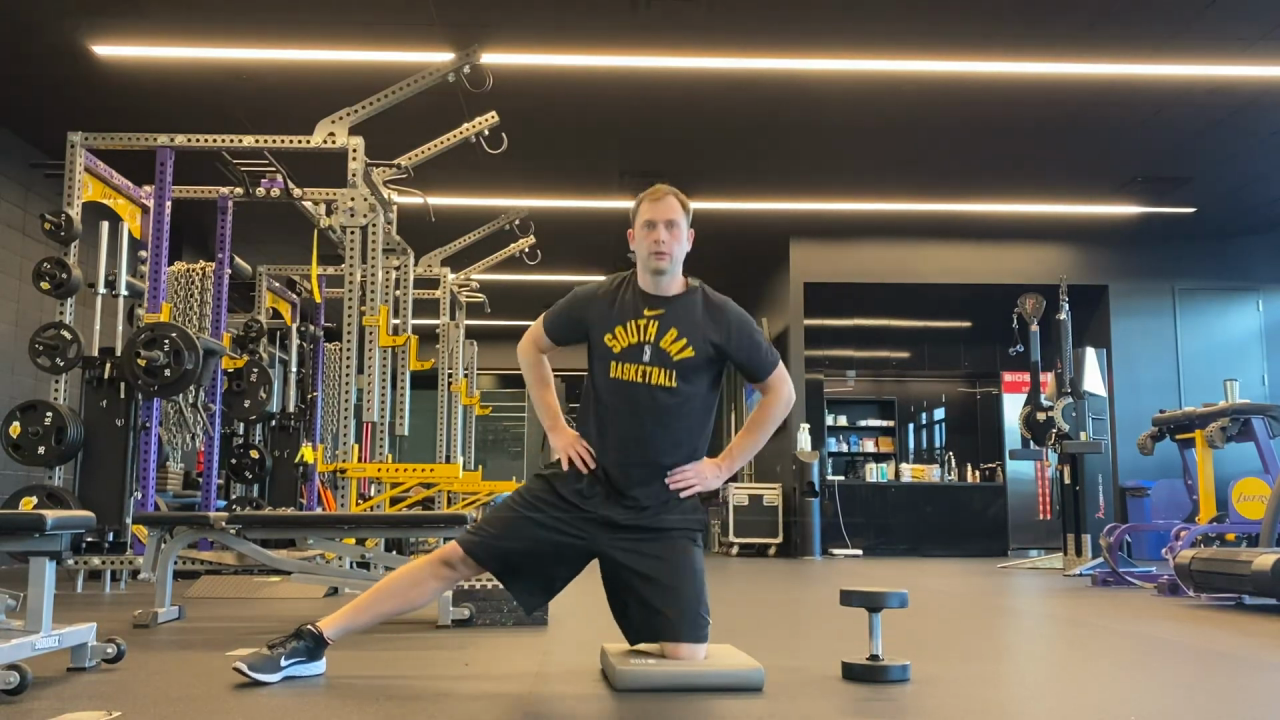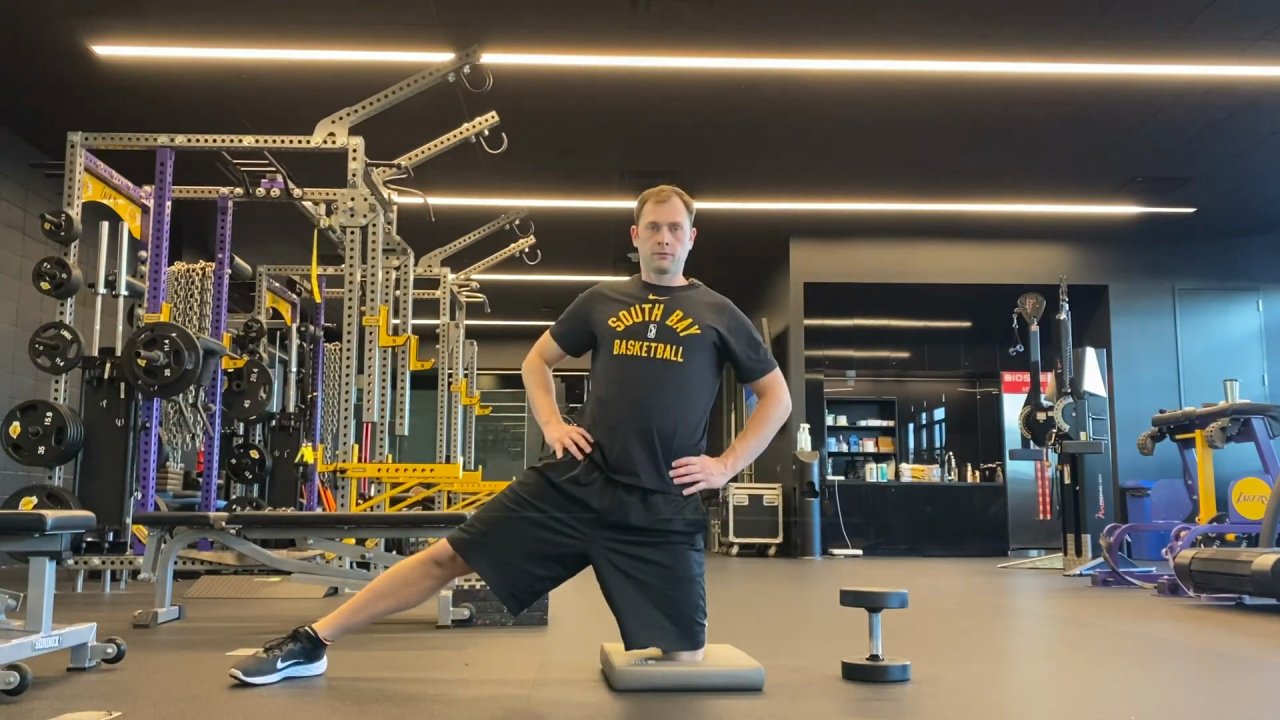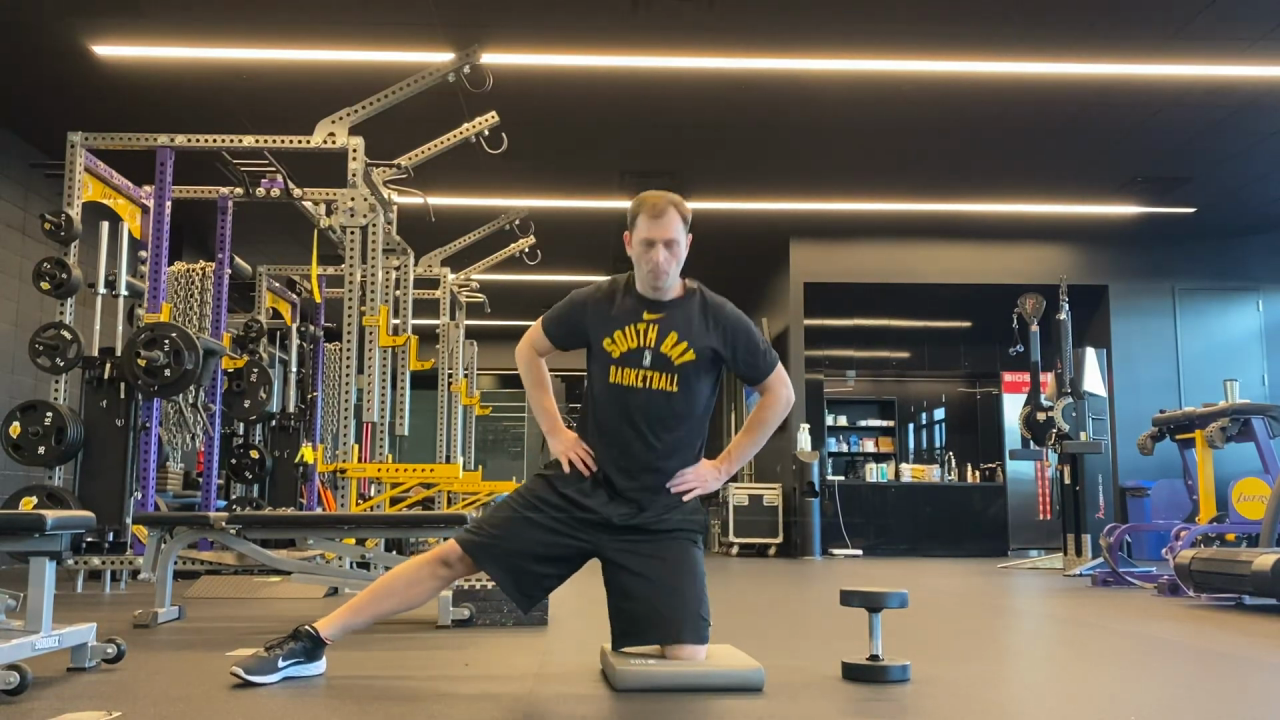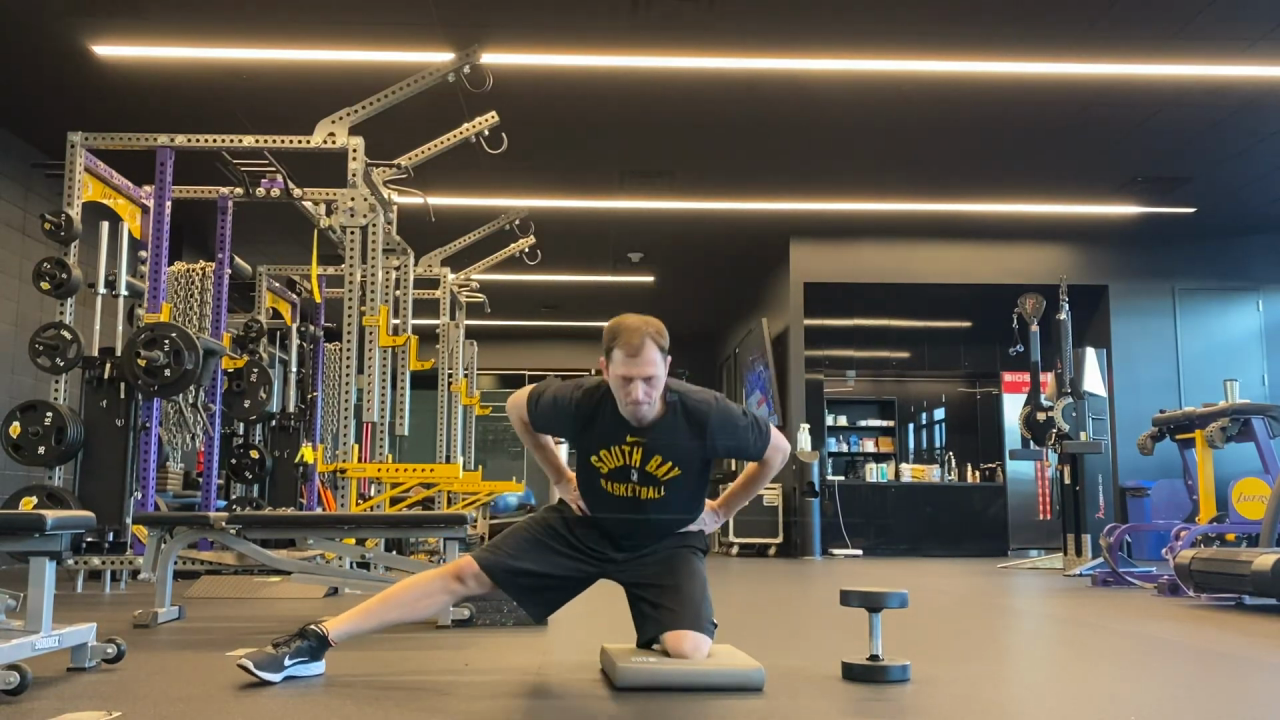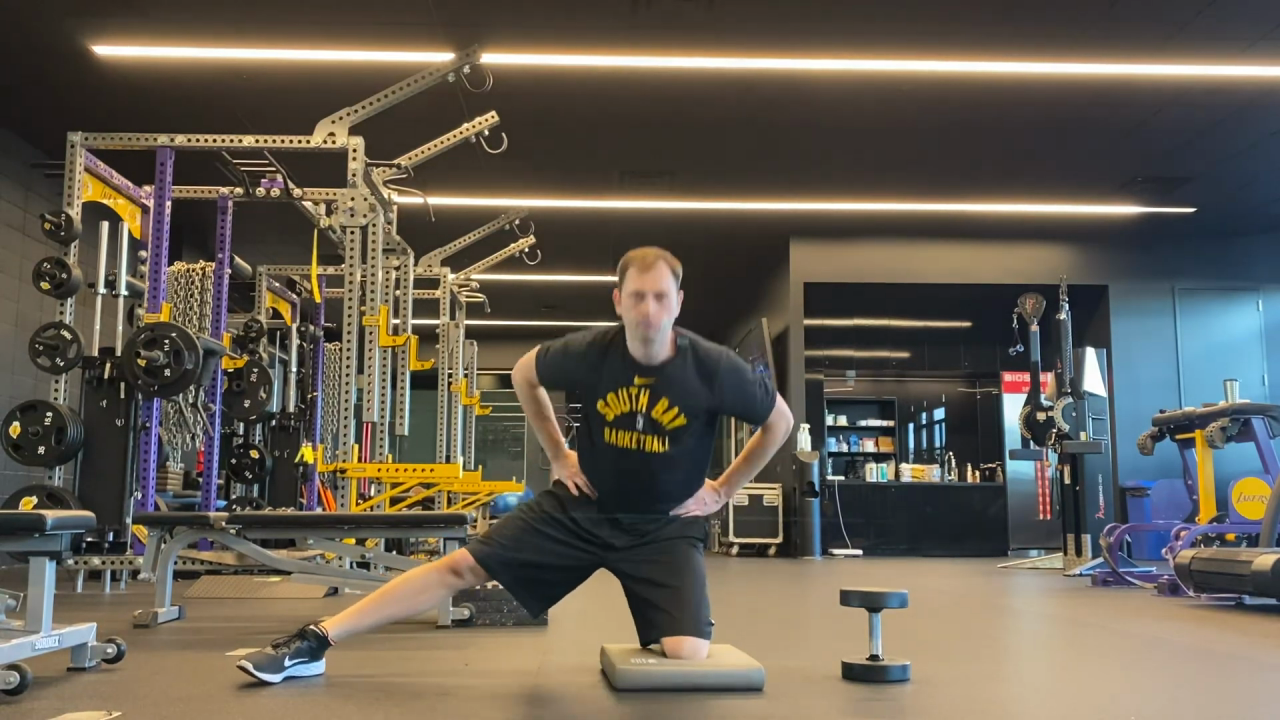
dt=0.4s
person 1, frame 1
left shoulder: (719, 316)
right shoulder: (599, 299)
left elbow: (781, 392)
right elbow: (531, 347)
left wrist: (724, 466)
right wrist: (555, 428)
left hip: (663, 507)
right hip: (579, 486)
left knee: (685, 655)
right knee: (456, 559)
right ankle: (312, 641)
person 1, frame 2
left shoulder: (717, 312)
right shoulder: (603, 299)
left elbow: (777, 397)
right elbow: (537, 360)
left wrist: (728, 466)
right wrist: (551, 424)
left hip: (663, 504)
right hip: (576, 478)
left knee: (682, 657)
right knee: (447, 557)
right ankle: (309, 643)
person 1, frame 3
left shoulder: (718, 319)
right shoulder: (595, 303)
left elbow: (780, 392)
right elbow: (529, 350)
left wrist: (723, 467)
right wrist: (555, 432)
left hip: (662, 510)
right hip: (579, 486)
left knee: (687, 658)
right knee: (453, 557)
right ankle: (311, 642)
person 1, frame 4
left shoulder: (705, 415)
right shoulder: (578, 404)
left elbow: (778, 450)
right elbow: (517, 406)
left wrist: (721, 511)
right wrist: (561, 479)
left hip: (667, 543)
right hip: (583, 526)
left knee: (690, 653)
right knee: (462, 574)
right ankle: (313, 641)
person 1, frame 5
left shoulder: (714, 368)
right shoulder: (589, 352)
left elbow: (779, 422)
right elbow: (523, 376)
left wrist: (722, 490)
right wrist: (560, 456)
left hip: (665, 526)
right hip: (584, 507)
left knee: (688, 656)
right knee: (461, 568)
right ankle: (313, 641)
